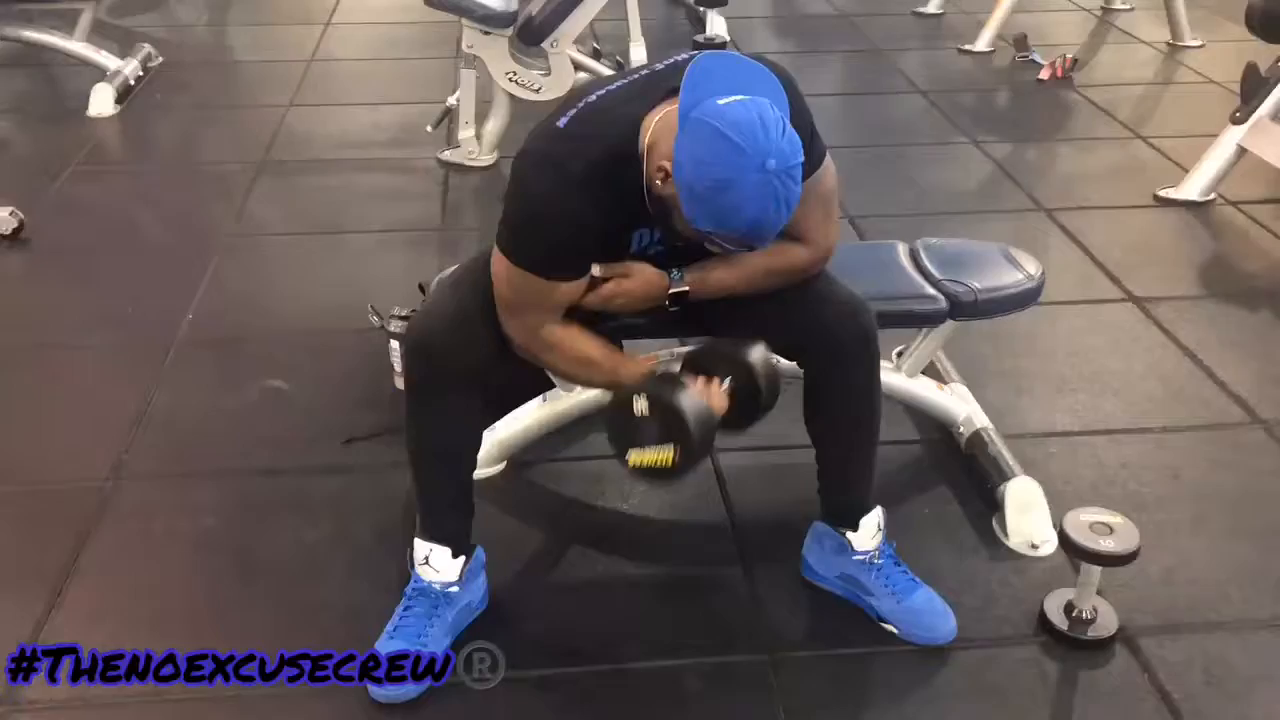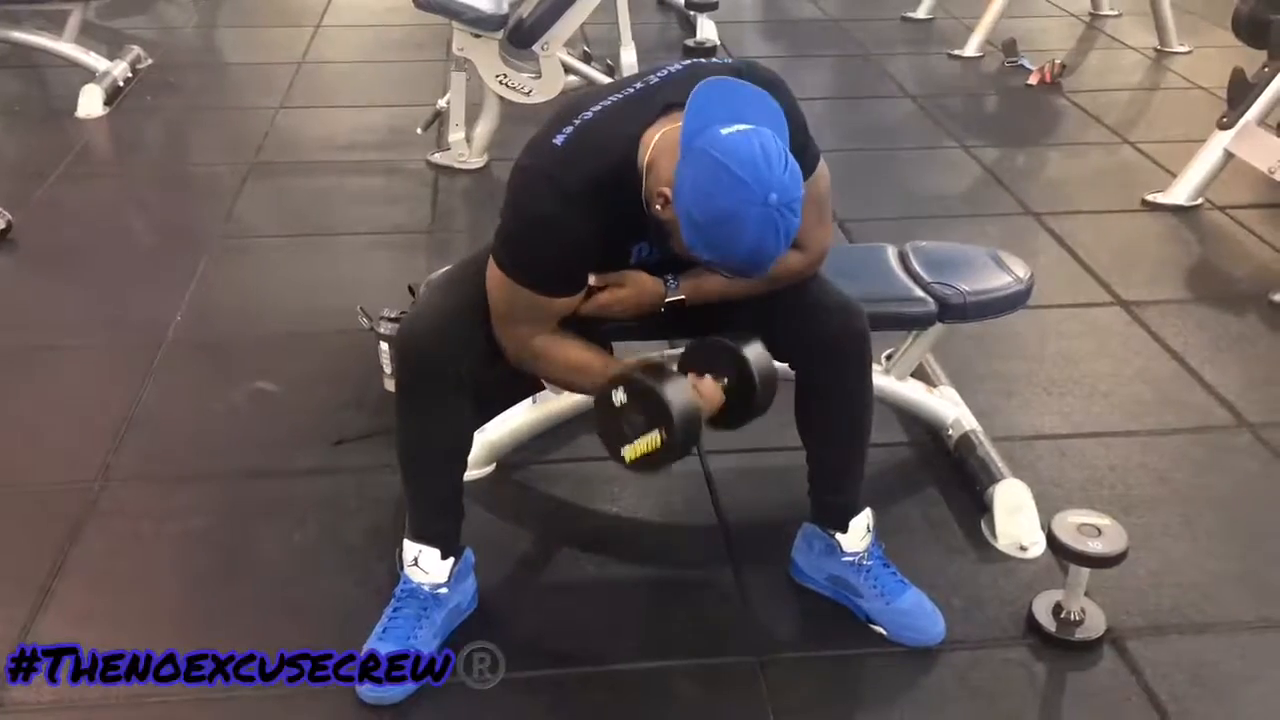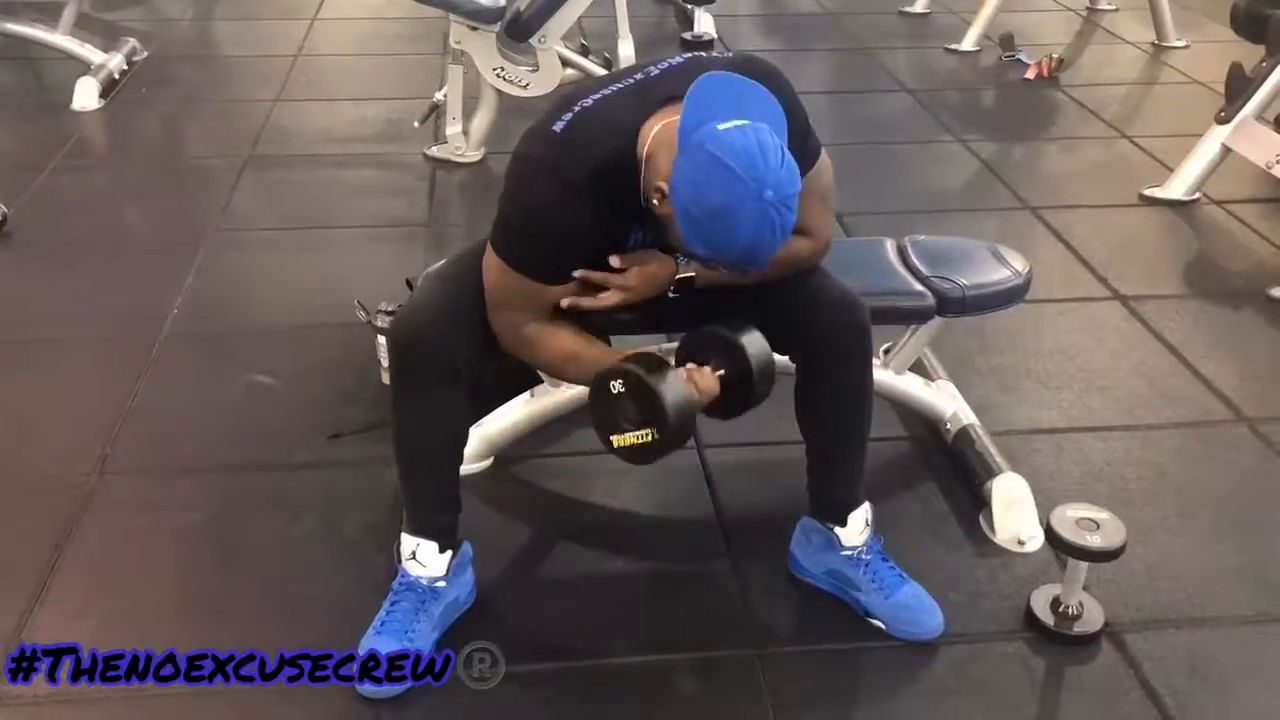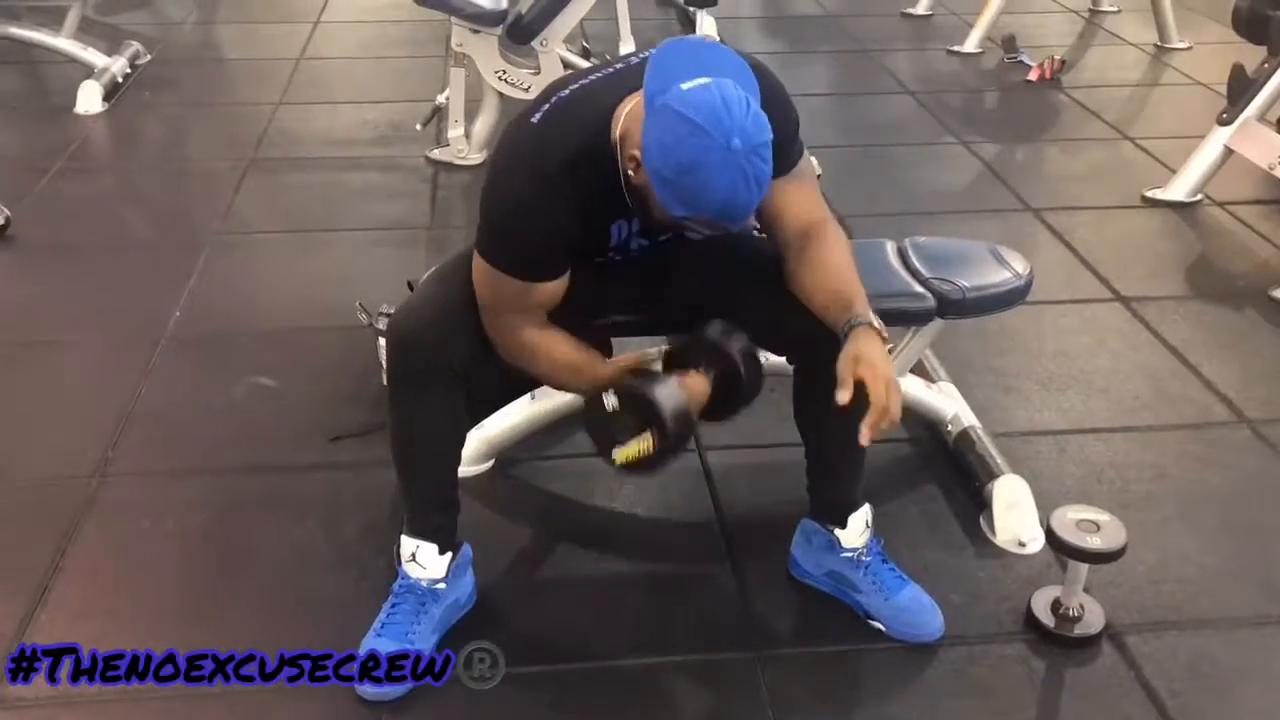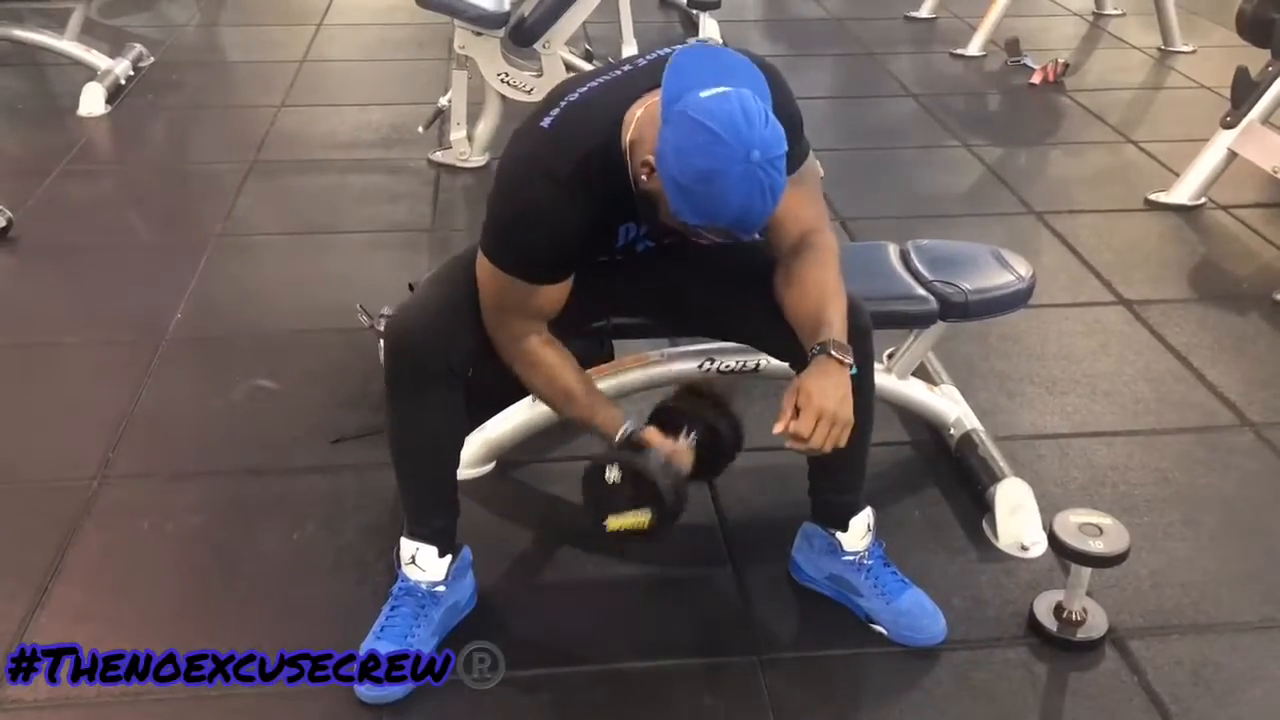
dt=1s
person 1, frame 1
left shoulder: (770, 108)
right shoulder: (559, 171)
left elbow: (812, 244)
right elbow: (531, 325)
left wrist: (673, 284)
left hip: (685, 271)
right hip: (564, 271)
left knee: (847, 329)
right knee: (437, 346)
left ankle: (850, 543)
right ankle: (446, 571)
person 1, frame 2
left shoulder: (762, 115)
right shoulder: (557, 189)
left elbow: (807, 248)
right elbow: (525, 337)
left wrist: (669, 292)
left hip: (672, 281)
right hip: (561, 272)
left knee: (839, 330)
right knee: (428, 345)
left ankle: (839, 544)
right ankle: (435, 571)
person 1, frame 3
left shoulder: (763, 107)
right shoulder: (556, 175)
left elbow: (812, 237)
right elbow: (518, 323)
left wrist: (680, 273)
left hip: (675, 267)
right hip: (558, 265)
left knee: (840, 322)
right knee: (423, 336)
left ankle: (838, 539)
right ankle: (432, 564)
person 1, frame 4
left shoulder: (750, 102)
right shoulder: (537, 165)
left elbow: (809, 230)
right elbow: (514, 327)
left wrist: (862, 329)
left hip: (679, 265)
right hip: (558, 272)
left knee: (834, 323)
right knee: (419, 340)
left ankle: (837, 540)
right ankle: (432, 566)
person 1, frame 5
left shoulder: (756, 101)
right shoulder: (546, 172)
left elbow: (806, 238)
right elbow: (517, 330)
left wrist: (832, 356)
right wrist: (623, 434)
left hip: (675, 260)
right hip: (558, 271)
left knee: (845, 326)
right knee: (417, 340)
left ankle: (839, 544)
right ankle: (432, 571)
